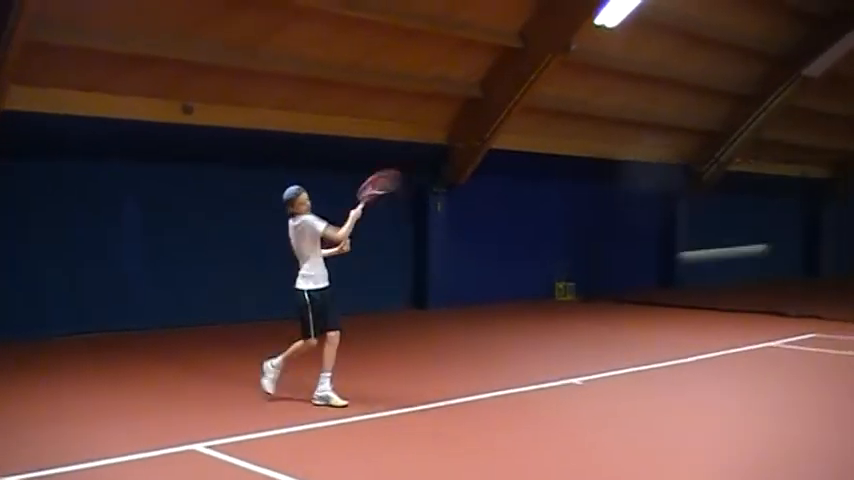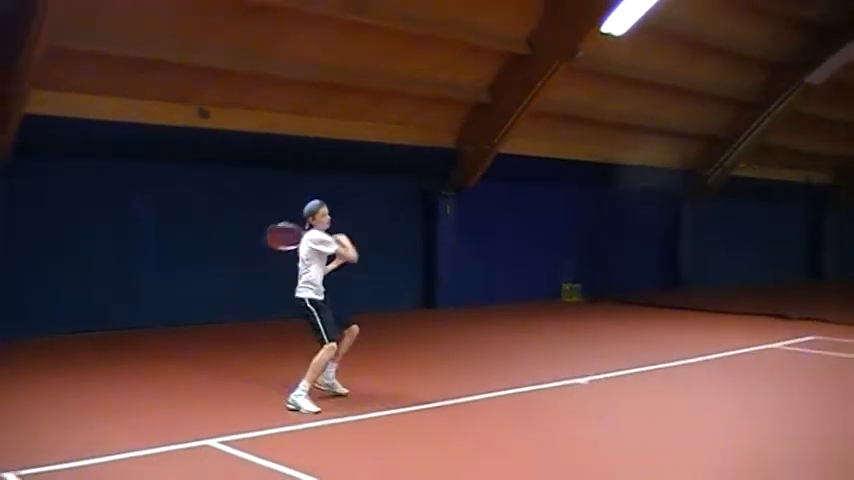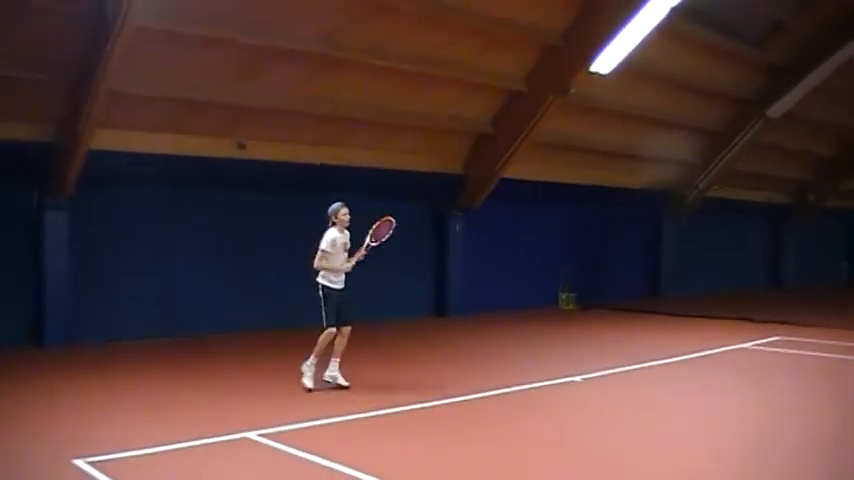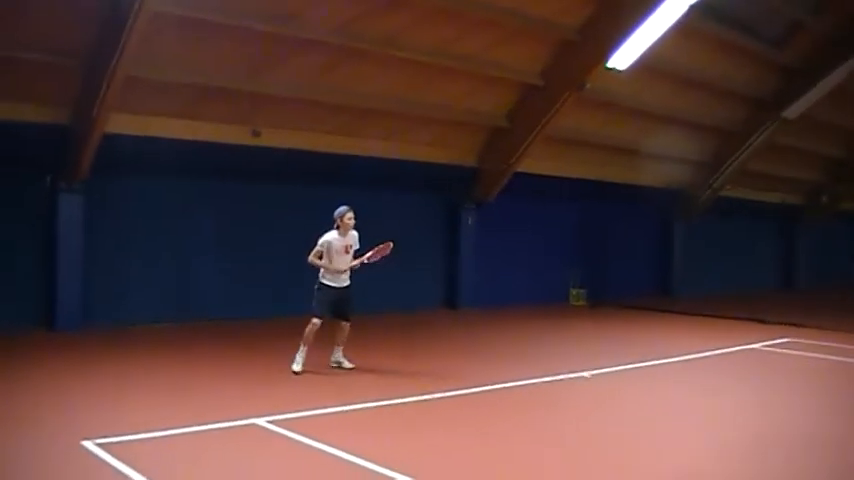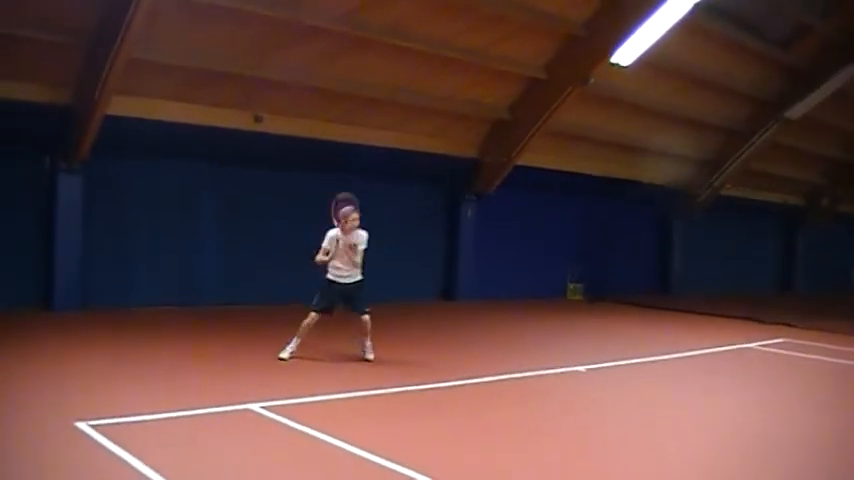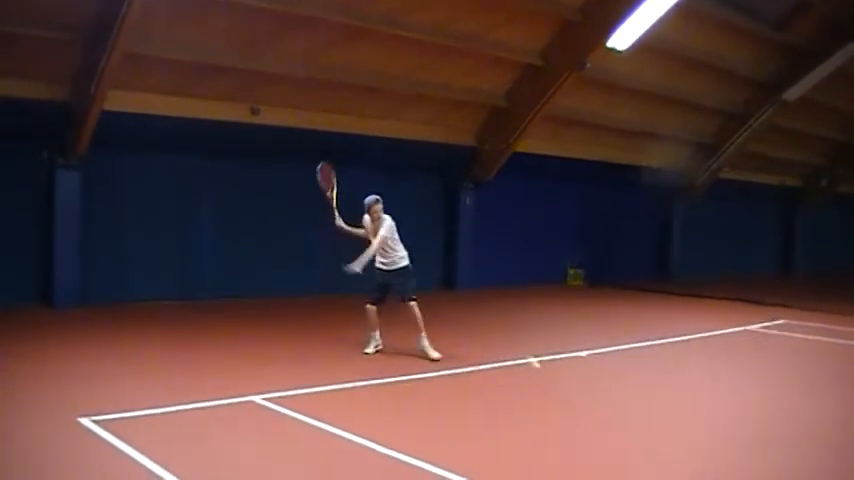
dt=0.4s
person 1, frame 1
left shoulder: (303, 221)
right shoulder: (306, 221)
right elbow: (340, 236)
left wrist: (338, 249)
right wrist: (353, 216)
left hip: (320, 287)
right hip: (309, 289)
left knee: (333, 335)
right knee: (310, 340)
left ankle: (324, 390)
right ankle: (275, 365)
person 1, frame 2
left shoulder: (311, 238)
right shoulder: (318, 237)
right elbow: (353, 257)
left wrist: (337, 262)
right wrist: (343, 239)
left hip: (316, 298)
right hip: (310, 298)
left knee: (352, 330)
right knee: (331, 345)
left ankle: (328, 377)
right ankle: (299, 395)
person 1, frame 3
left shoulder: (346, 234)
right shoulder: (331, 235)
right elbow: (317, 264)
left wrist: (354, 259)
right wrist: (341, 268)
left hip: (339, 287)
right hip: (327, 287)
left knee: (345, 329)
right knee: (331, 329)
left ankle: (333, 372)
right ankle: (309, 367)
person 1, frame 4
left shoulder: (354, 236)
right shoulder: (328, 238)
right elbow: (311, 259)
left wrist: (356, 263)
right wrist: (332, 268)
left hip: (344, 285)
right hip: (326, 285)
left knee: (345, 323)
right knee: (316, 322)
left ankle: (337, 357)
right ankle: (300, 357)
person 1, frame 5
left shoulder: (362, 235)
right shoulder: (332, 235)
left elbow: (357, 264)
right elbow: (318, 258)
left wrist: (348, 253)
right wrist: (328, 258)
left hip: (354, 283)
right hip: (333, 281)
left knee: (365, 318)
right knee: (313, 316)
left ankle: (367, 346)
right ankle: (292, 347)
person 1, frame 6
left shoulder: (386, 221)
right shoulder: (367, 220)
left elbow: (376, 245)
left wrist: (359, 264)
right wrist: (345, 227)
left hip: (401, 267)
right hip: (382, 269)
left knee: (412, 304)
right knee: (370, 307)
left ankle: (425, 344)
right ankle: (375, 341)
